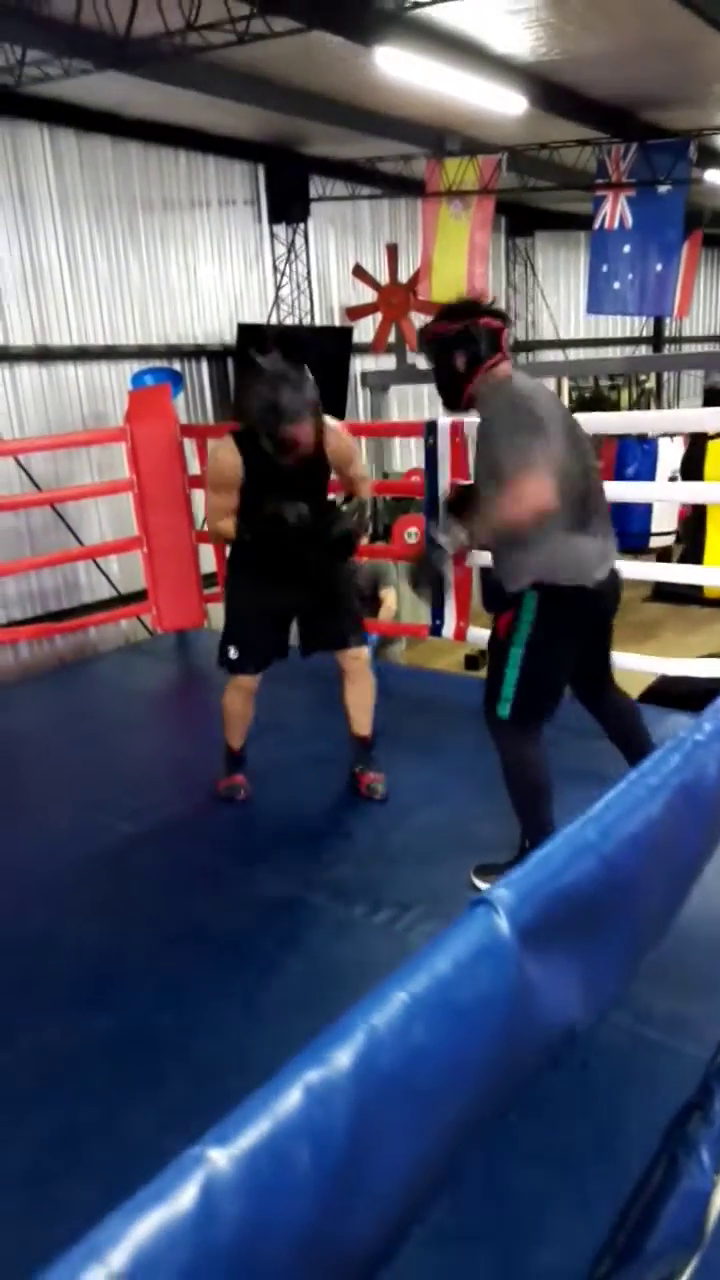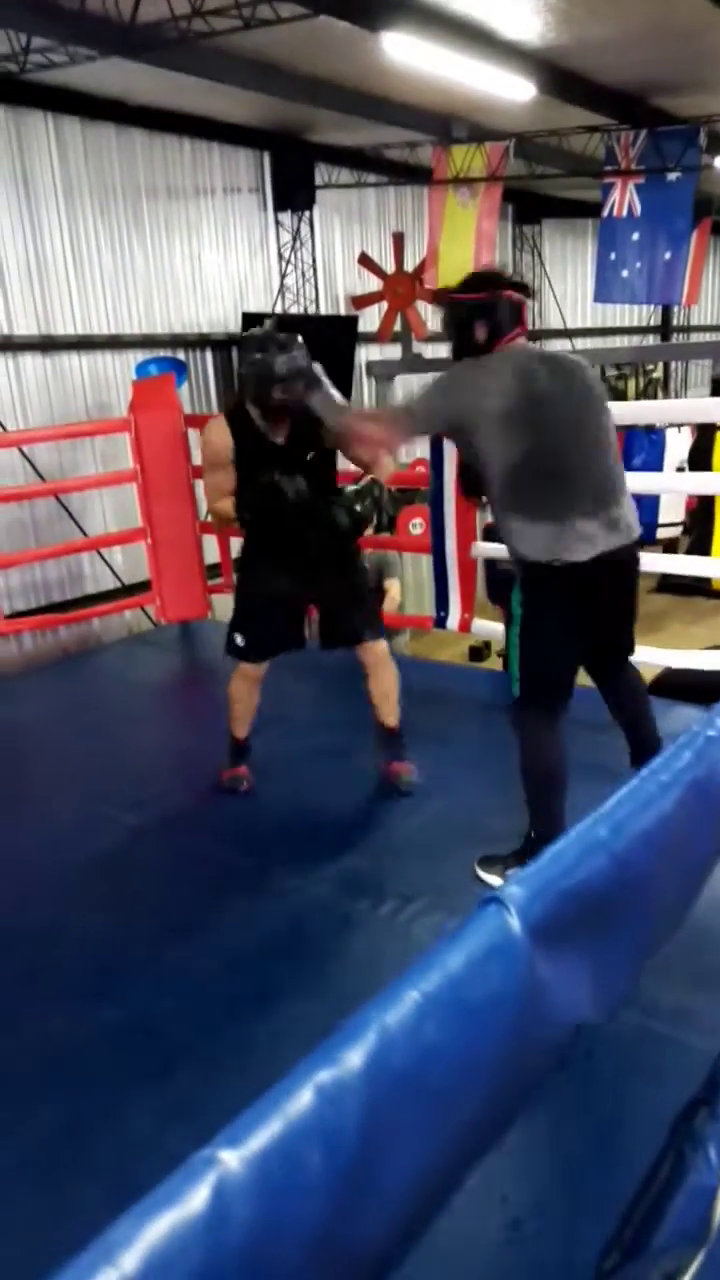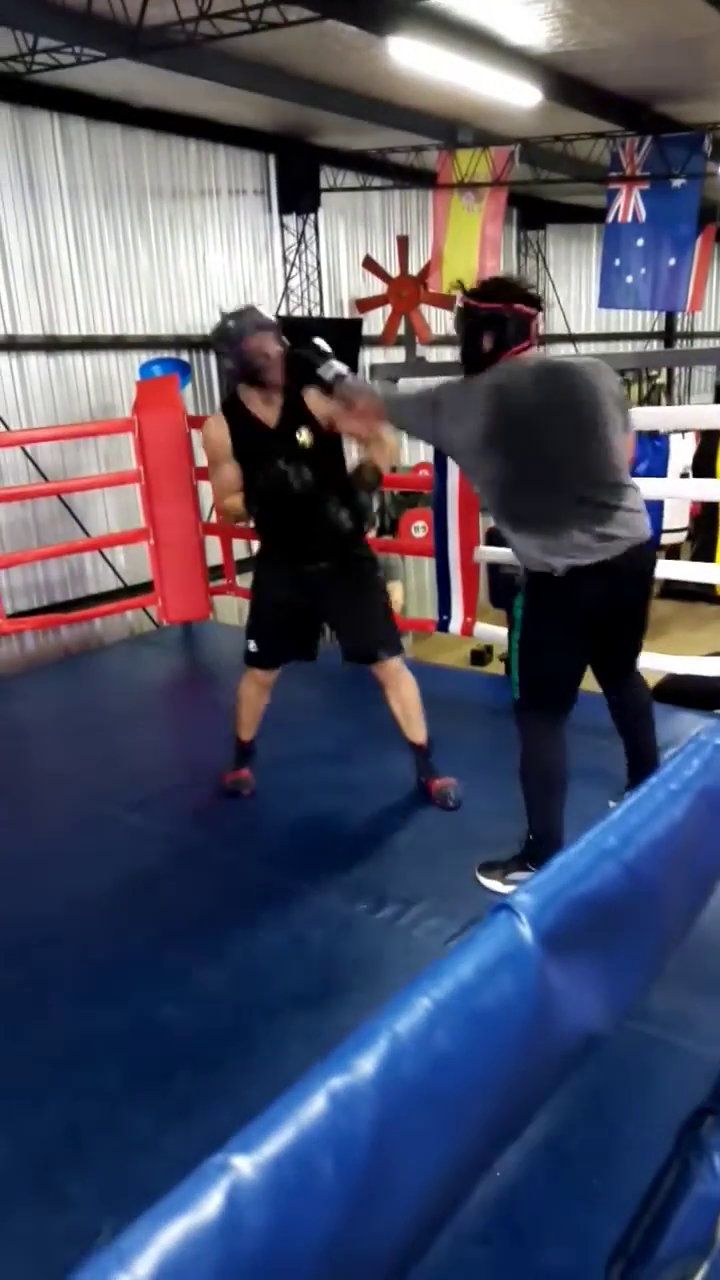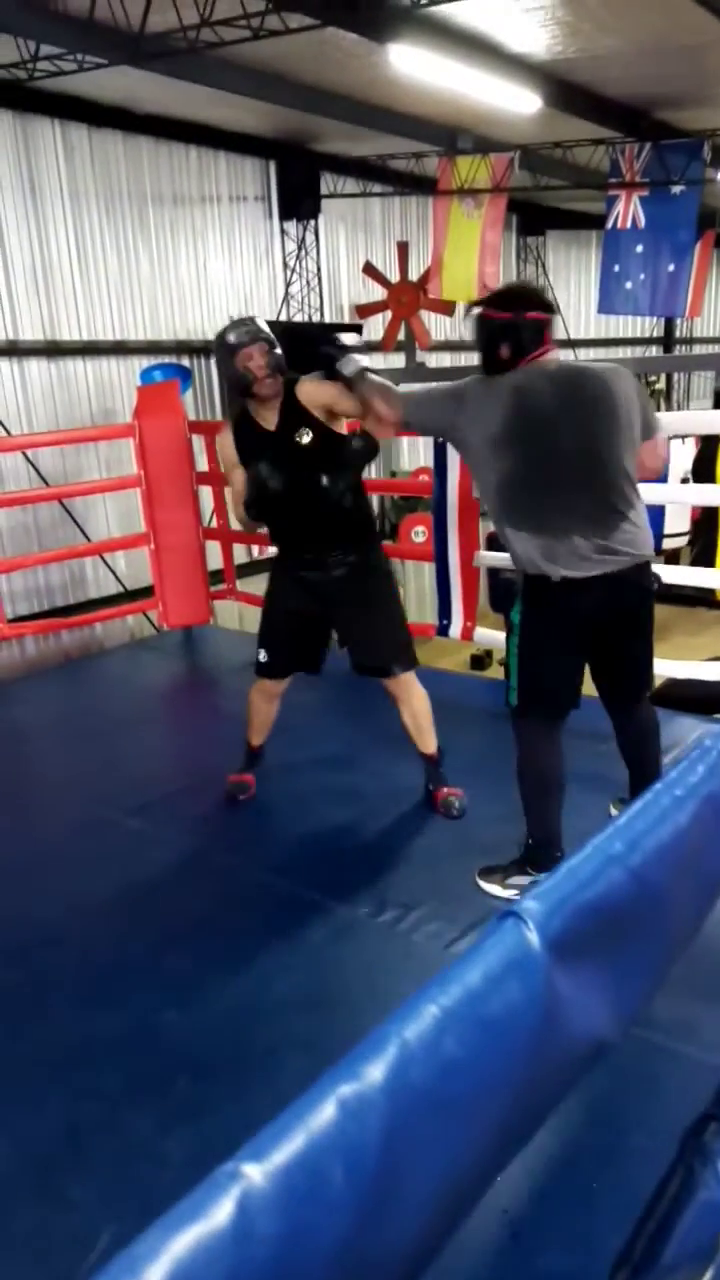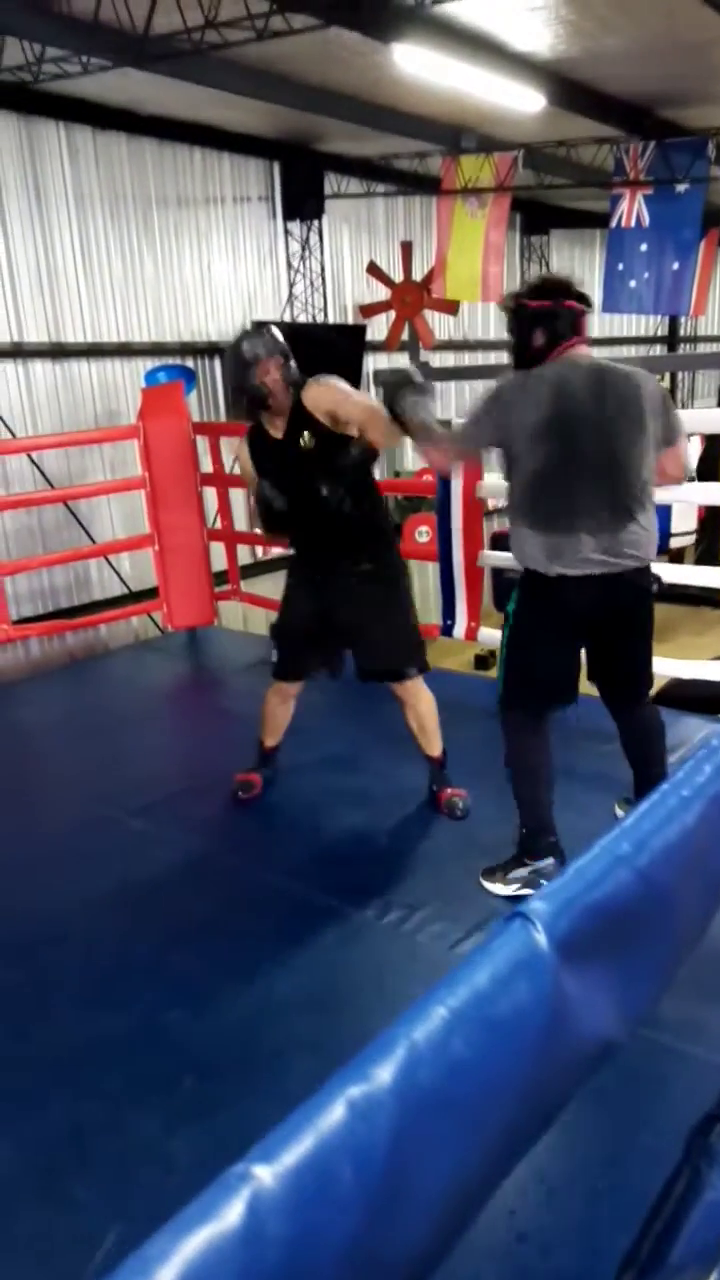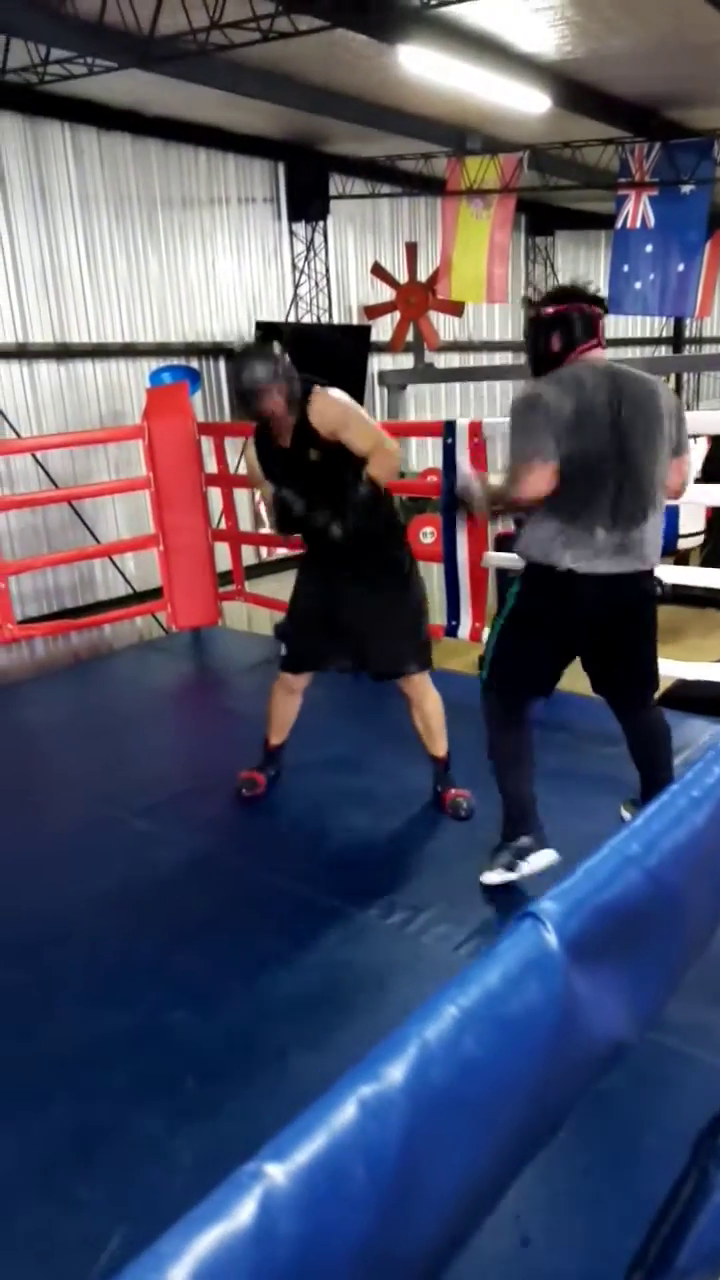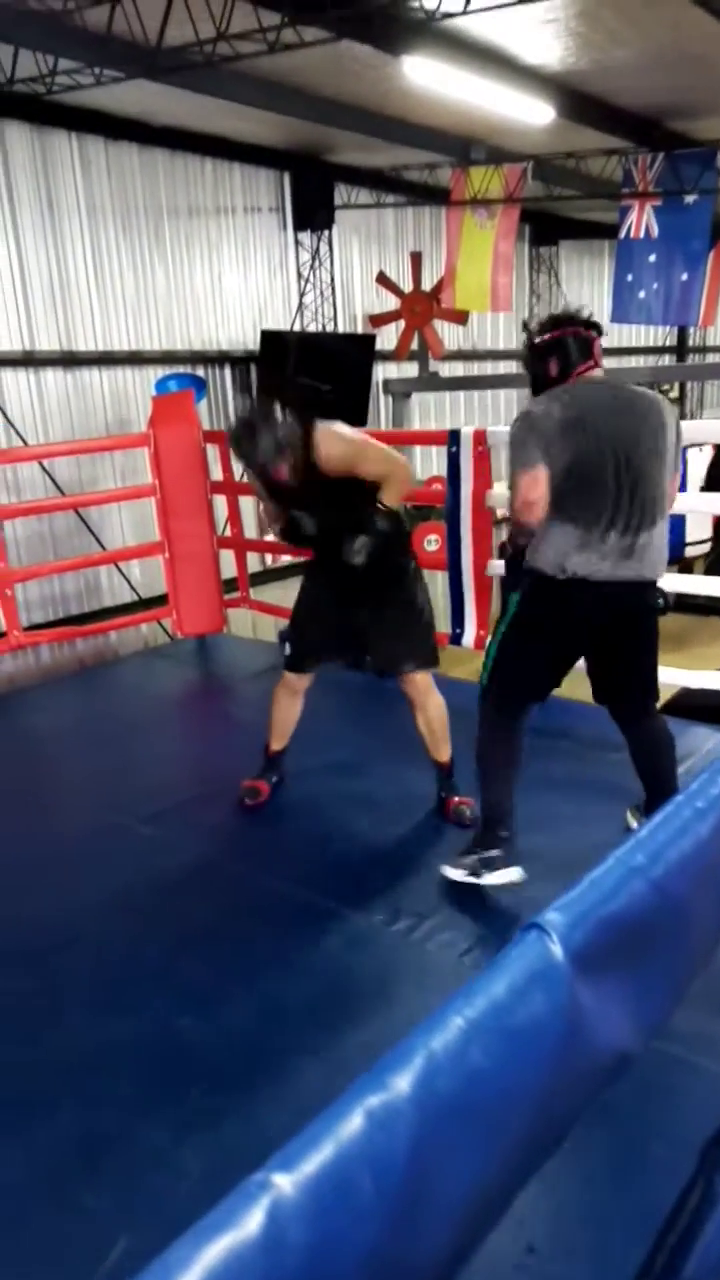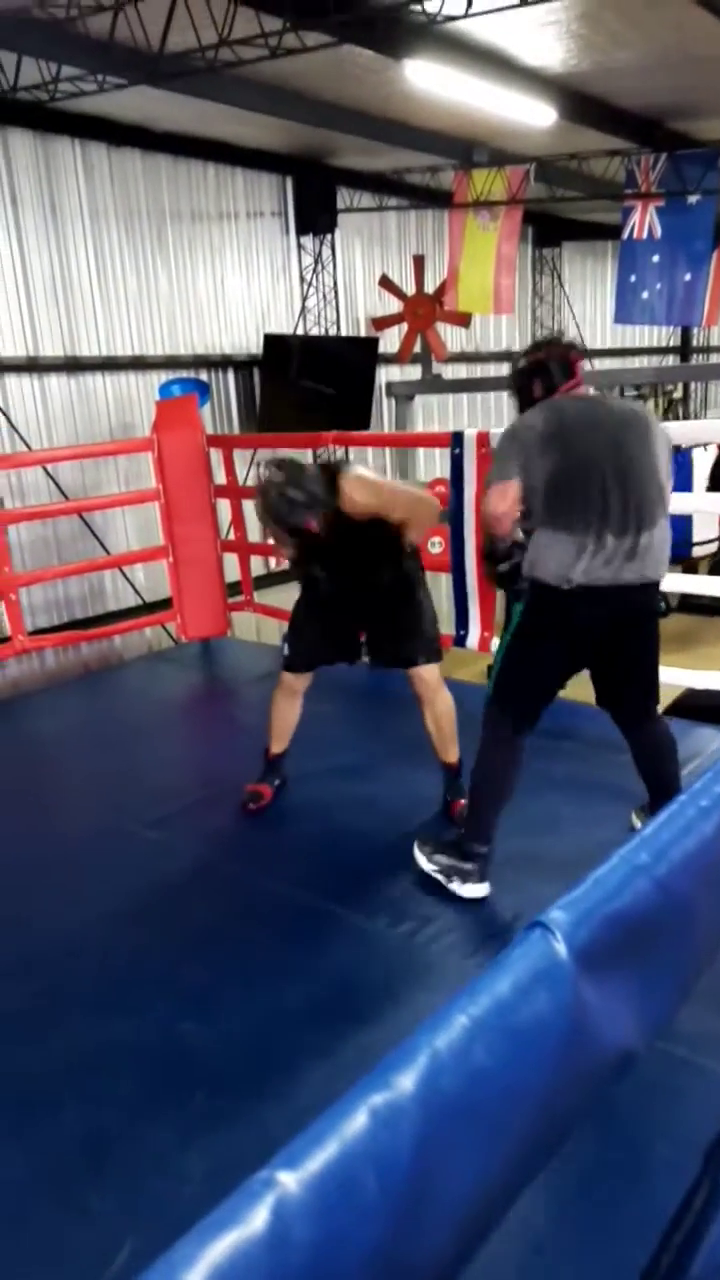
dt=0.1s
person 1, frame 1
left shoulder: (514, 405)
right shoulder: (506, 406)
left elbow: (529, 495)
left wrist: (458, 530)
right wrist: (467, 506)
left hip: (552, 590)
right hip: (593, 576)
left knee: (512, 720)
right knee: (596, 688)
person 1, frame 2
left shoulder: (471, 385)
right shoulder: (576, 371)
left elbow: (377, 436)
left wrist: (337, 423)
left hip: (554, 571)
right hip: (619, 549)
left knee: (538, 708)
right knee: (615, 669)
left ankle: (543, 852)
person 1, frame 3
left shoulder: (466, 400)
right shoulder: (594, 377)
left elbow: (361, 413)
right elbow: (624, 454)
left hip: (558, 579)
right hip: (631, 554)
left knee: (541, 713)
right knee: (622, 677)
left ankle: (543, 858)
person 1, frame 4
left shoulder: (482, 399)
right shoulder: (617, 384)
left elbow: (386, 412)
right elbow: (652, 464)
left hip: (554, 585)
right hip: (629, 572)
left knee: (537, 721)
right knee: (629, 697)
left ankle: (543, 862)
person 1, frame 5
left shoulder: (519, 393)
right shoulder: (644, 387)
left elbow: (446, 454)
right elbow: (672, 470)
left wrist: (411, 411)
left hip: (553, 583)
right hip: (629, 574)
left knee: (524, 712)
right knee: (631, 700)
left ankle: (540, 854)
person 1, frame 6
left shoulder: (541, 398)
right shoulder: (658, 393)
left elbow: (532, 489)
right elbow: (673, 484)
left wrist: (485, 496)
left hip: (556, 580)
right hip: (632, 579)
left knee: (505, 698)
right knee: (635, 700)
left ankle: (524, 834)
person 1, frame 7
left shoulder: (541, 414)
right shoulder: (658, 410)
left elbow: (530, 503)
right elbow: (664, 498)
left wrist: (520, 541)
left hip: (559, 586)
right hip: (635, 588)
left knee: (501, 705)
right knee: (638, 709)
left ankle: (493, 844)
person 1, frame 8
left shoulder: (527, 429)
right shoulder: (643, 421)
left elbow: (499, 512)
right elbow: (660, 506)
left wrist: (503, 551)
left hip: (559, 596)
right hip: (636, 592)
left knee: (507, 719)
right knee: (640, 713)
left ankle: (470, 856)
person 2, frame 1
left shoulder: (330, 435)
right shoulder: (230, 453)
left elbow: (361, 486)
right elbow: (218, 523)
left wrist: (350, 521)
right wrist: (267, 530)
left hip: (320, 558)
right hip: (258, 569)
left knee: (356, 657)
right knee: (244, 679)
left ankle: (364, 761)
right ankle: (233, 765)
person 2, frame 2
right shoulder: (222, 432)
right elbow: (218, 508)
left wrist: (361, 502)
right wrist: (262, 504)
left hip: (332, 548)
right hip: (268, 557)
left knee: (375, 649)
right knee: (248, 666)
left ankle: (393, 749)
right ankle: (238, 756)
person 2, frame 3
left shoulder: (315, 395)
right shoulder: (222, 428)
left elbow: (382, 444)
right elbow: (228, 506)
left wrist: (354, 492)
right wrist: (267, 492)
left hip: (345, 555)
right hip: (282, 565)
left knee: (388, 664)
right knee: (260, 672)
left ankle: (426, 766)
right ankle: (243, 758)
person 2, frame 4
left shoulder: (312, 392)
right shoulder: (233, 439)
right elbow: (247, 516)
left wrist: (353, 458)
right wrist: (258, 497)
left hip: (358, 564)
right hip: (295, 573)
left knee: (398, 676)
right knee: (270, 679)
left ankle: (435, 775)
right ankle: (251, 762)
person 2, frame 5
left shoulder: (321, 395)
right shoulder: (252, 445)
left elbow: (387, 425)
right elbow: (270, 527)
left wrist: (352, 464)
right wrist: (269, 508)
left hip: (373, 567)
right hip: (313, 573)
left knee: (407, 681)
right knee: (286, 682)
left ankle: (440, 777)
right ankle: (264, 763)
person 2, frame 6
left shoulder: (324, 406)
right shoulder: (263, 449)
left elbow: (384, 454)
left wrist: (352, 507)
right wrist: (285, 513)
left hip: (383, 565)
right hip: (323, 569)
left knee: (413, 679)
right knee: (293, 674)
left ankle: (444, 779)
right ankle: (269, 762)
person 2, frame 7
left shoulder: (329, 442)
right shoulder: (263, 473)
left elbow: (400, 471)
left wrist: (373, 531)
right wrist: (293, 526)
left hip: (387, 566)
right hip: (329, 573)
left knee: (417, 681)
right knee: (293, 676)
left ankle: (448, 786)
right ankle: (271, 768)
person 2, frame 8
left shoulder: (353, 487)
right shoulder: (272, 504)
left elbow: (426, 508)
left wrist: (397, 568)
right wrist: (306, 566)
left hip: (391, 582)
right hip: (329, 588)
left knee: (428, 678)
right knee: (292, 678)
left ankle: (454, 788)
right ankle: (272, 772)
